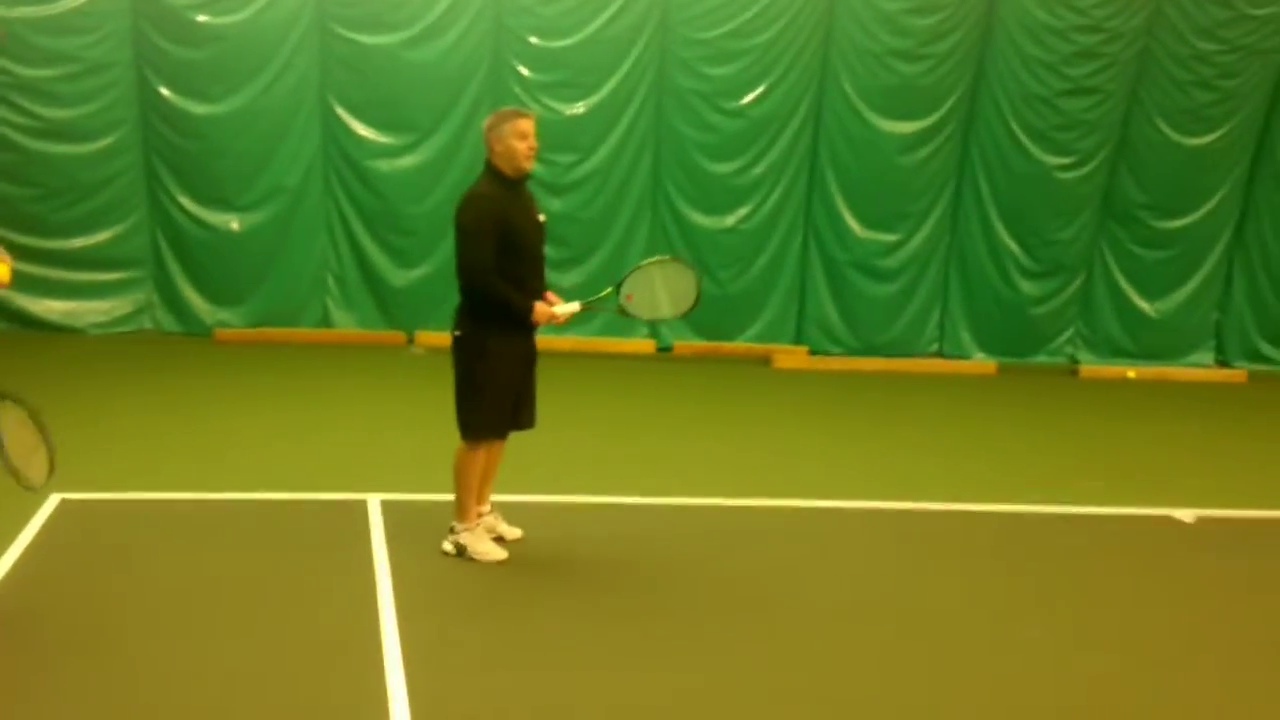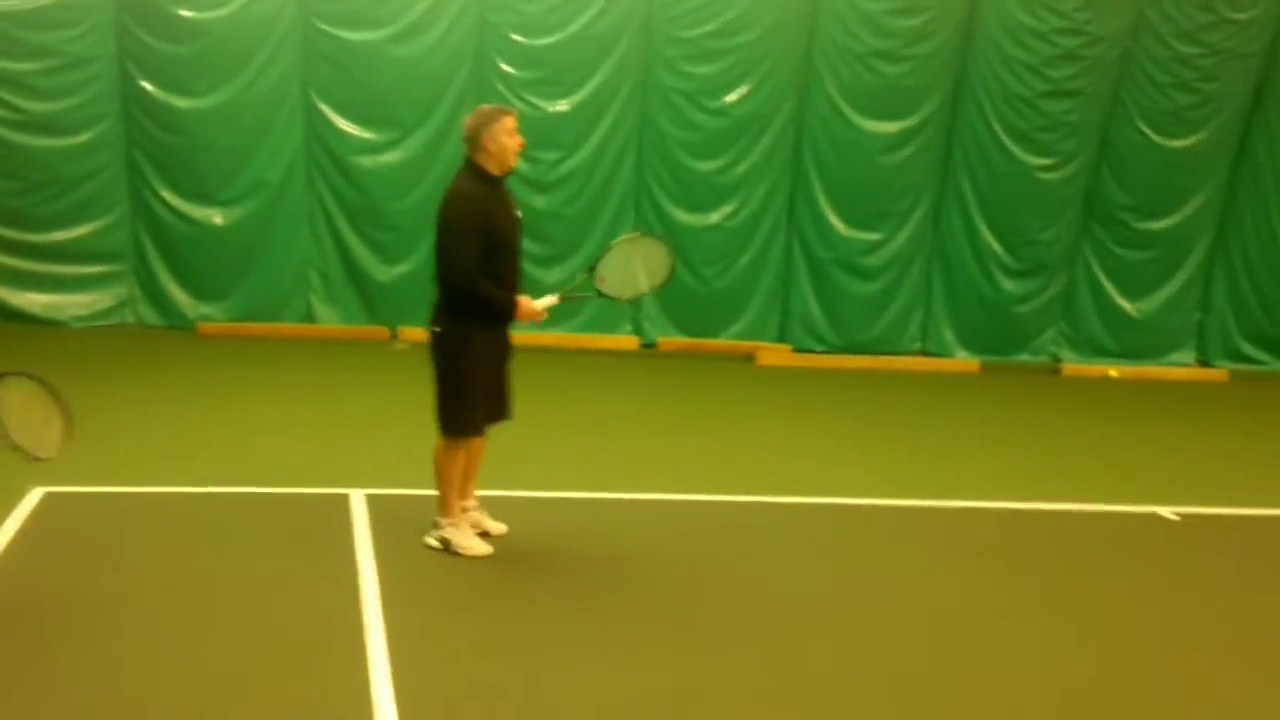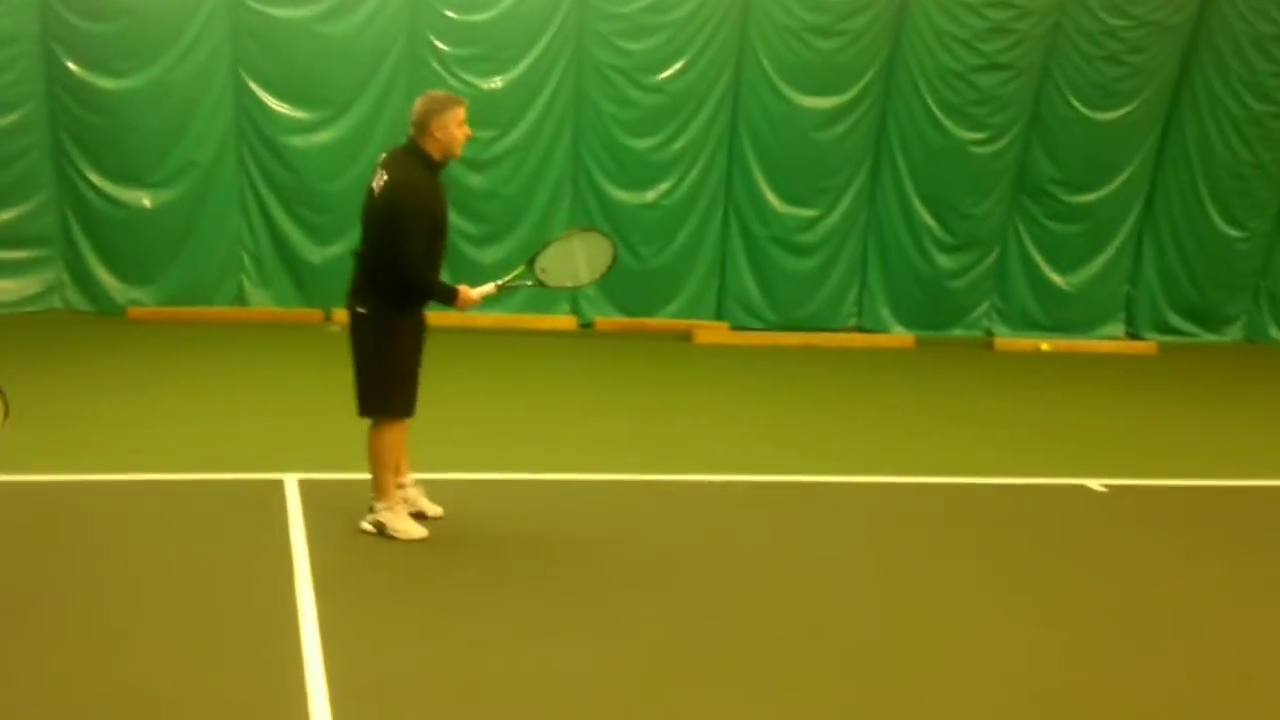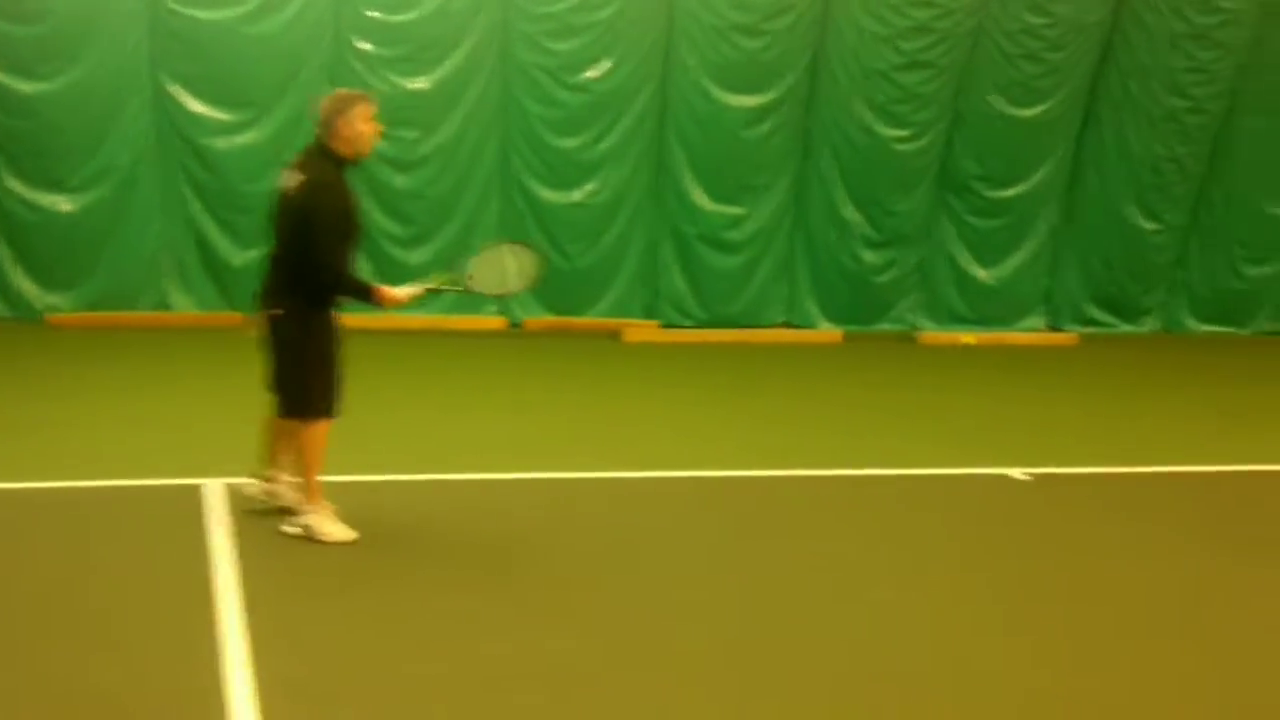
dt=0.4s
person 1, frame 1
left shoulder: (522, 195)
right shoulder: (481, 201)
right elbow: (477, 278)
left wrist: (545, 296)
right wrist: (527, 309)
left hip: (517, 334)
right hip: (485, 335)
left knee: (499, 430)
right knee: (478, 433)
left ankle: (482, 511)
right ankle: (463, 529)
person 1, frame 2
left shoulder: (496, 190)
right shoulder: (465, 198)
right elbow: (460, 276)
left wrist: (515, 299)
right wrist: (510, 305)
left hip: (490, 328)
right hip: (463, 330)
left knee: (479, 423)
right knee: (459, 428)
left ankle: (467, 506)
right ankle: (447, 523)
person 1, frame 3
left shoulder: (404, 162)
right shoulder: (412, 186)
right elbow: (408, 266)
left wrist: (440, 292)
right wrist: (451, 295)
left hip: (395, 303)
right hip: (384, 308)
left knee: (399, 403)
right knee: (389, 408)
left ankle: (401, 485)
right ankle: (383, 508)
person 1, frame 4
left shoulder: (310, 165)
right shoulder: (325, 186)
right elbow: (327, 269)
right wrist: (374, 295)
left hip: (290, 298)
right hip: (303, 307)
left knee: (295, 400)
right knee: (314, 408)
left ankle: (270, 477)
right ankle: (312, 510)
